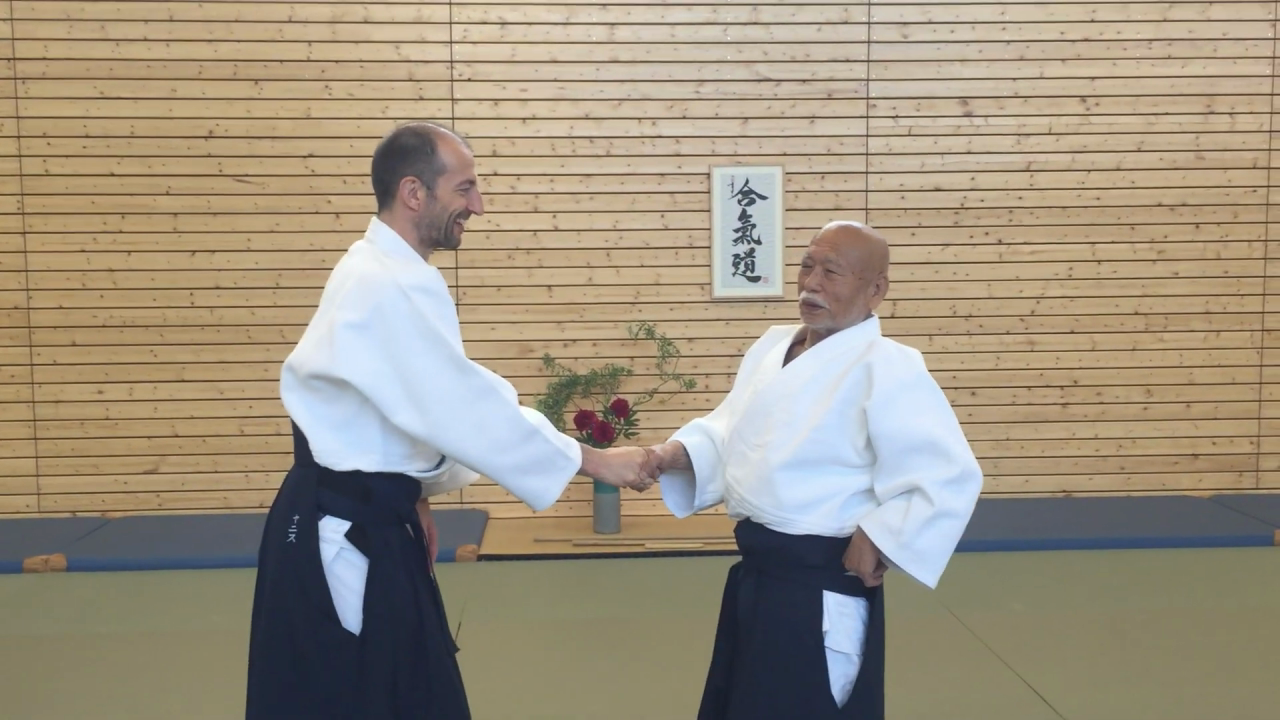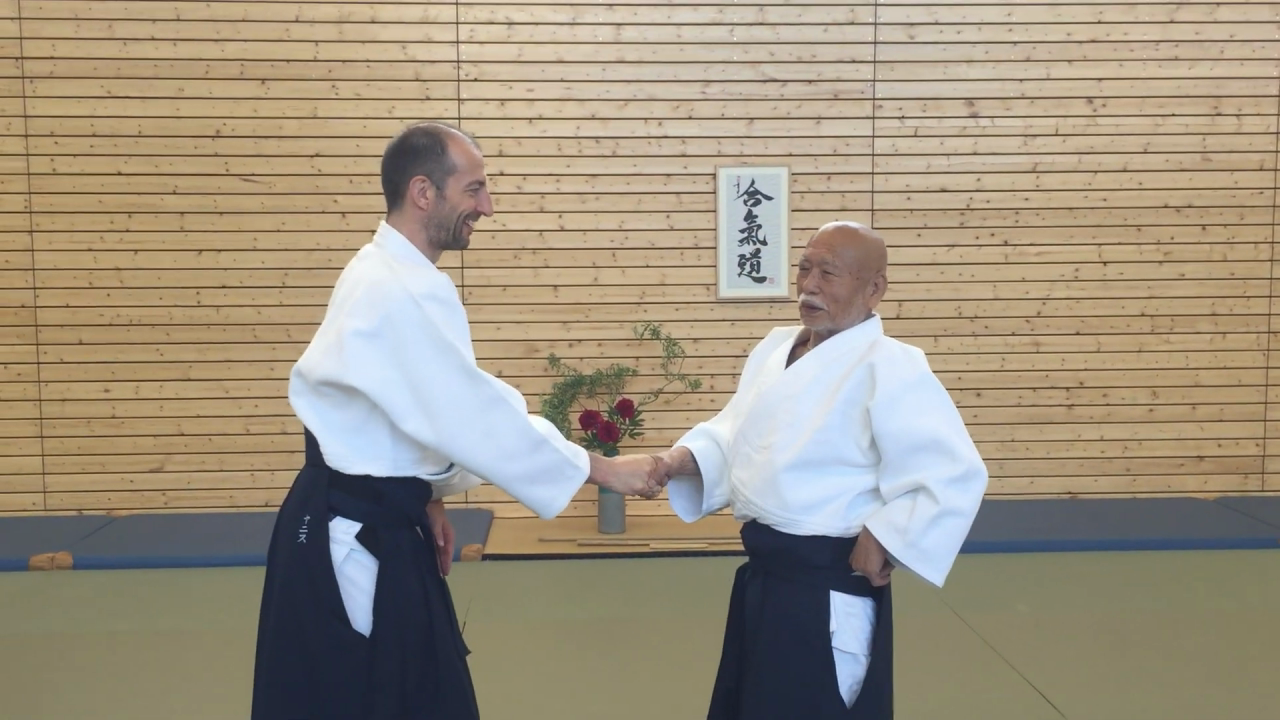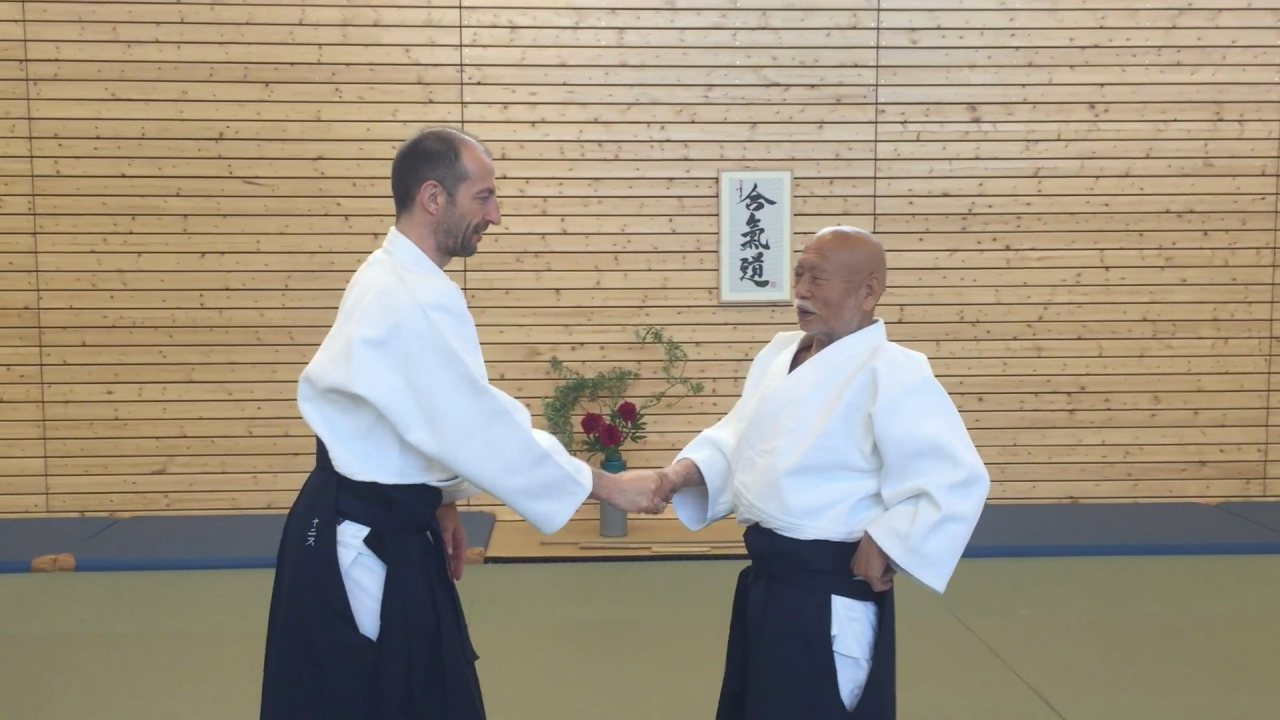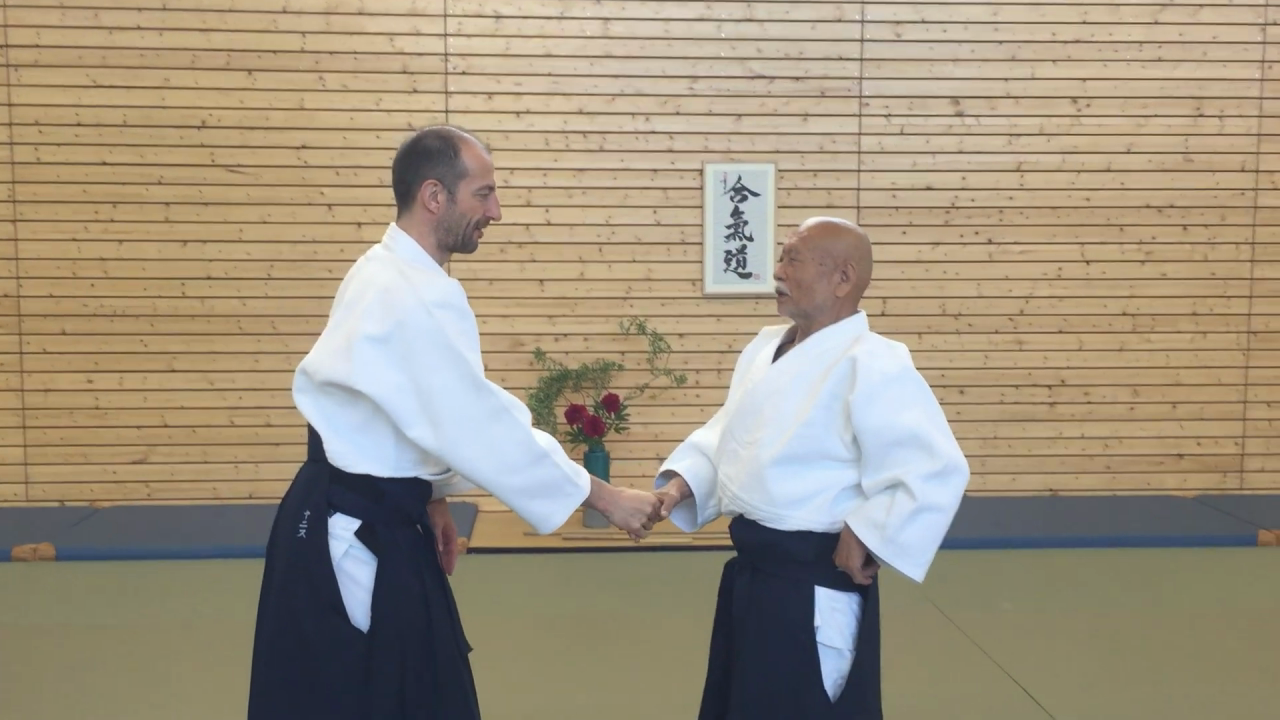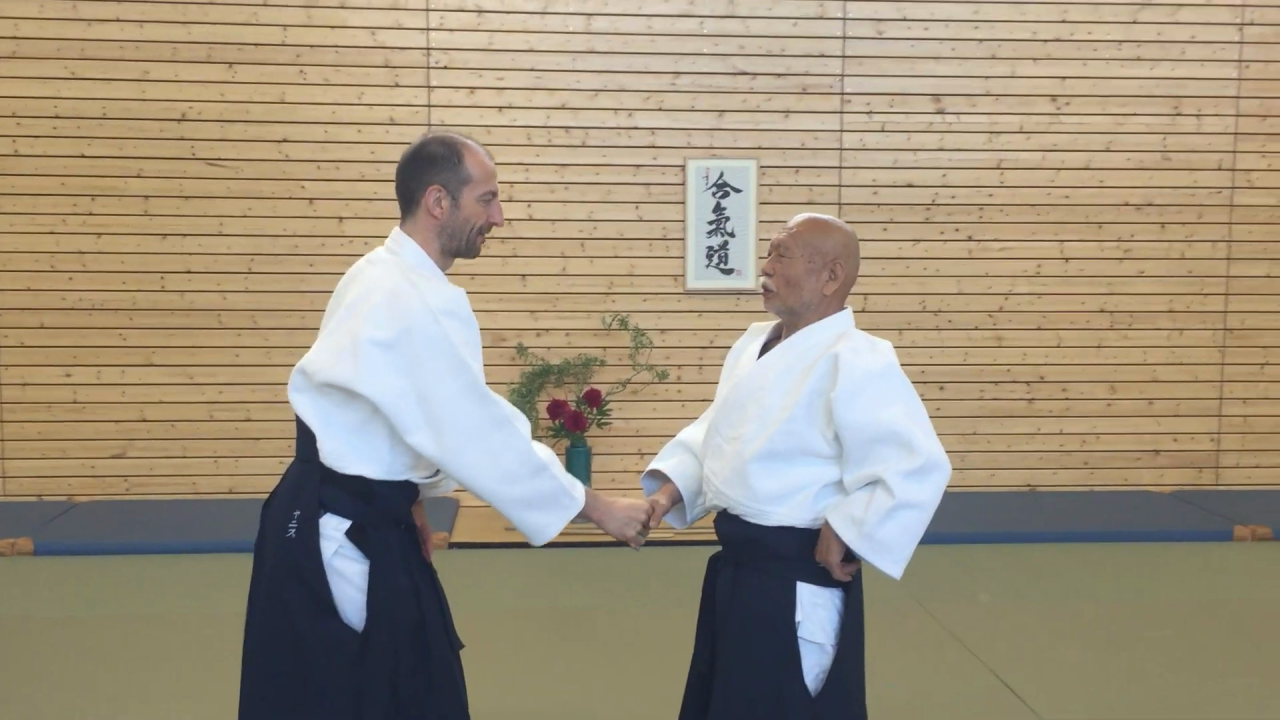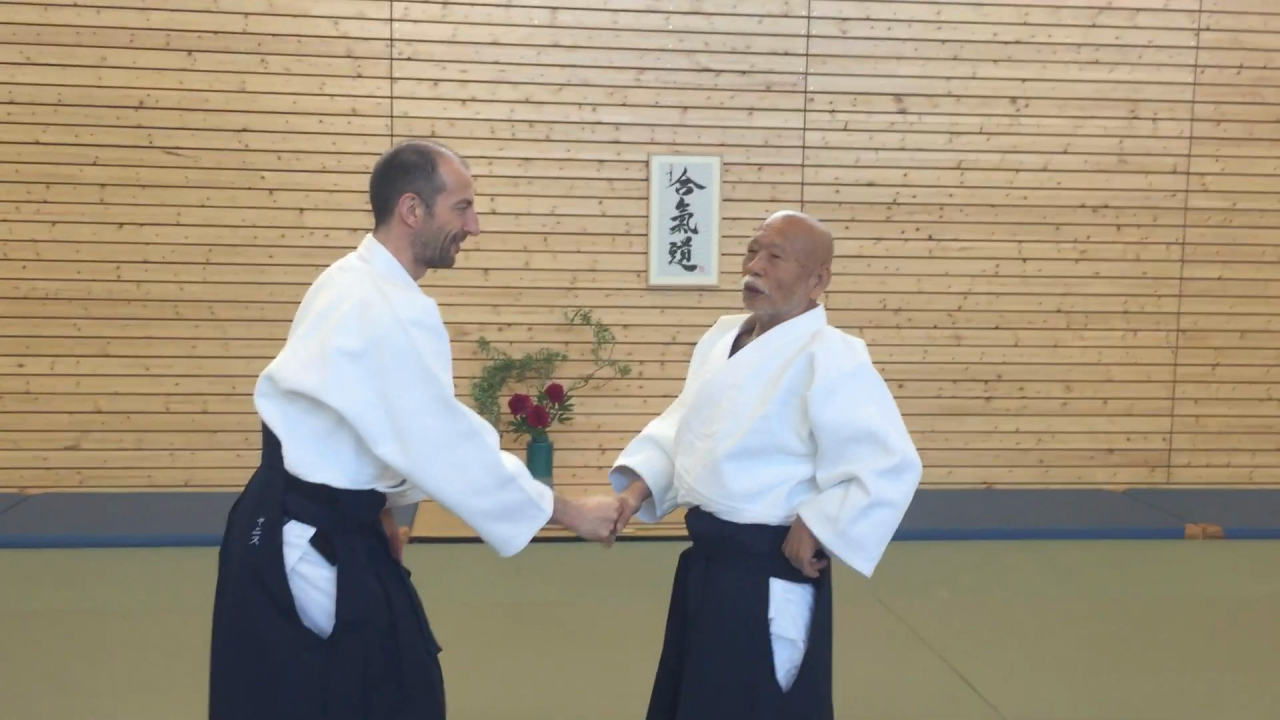
dt=0.3s
person 1, frame 1
left shoulder: (380, 270)
right shoulder: (390, 286)
right elbow: (466, 408)
left wrist: (411, 495)
right wrist: (594, 461)
left hip: (361, 521)
right hip: (341, 535)
person 1, frame 2
left shoulder: (386, 273)
right shoulder: (403, 292)
right elbow: (475, 415)
left wrist: (424, 499)
right wrist: (602, 469)
left hip: (370, 525)
right hip: (353, 540)
person 1, frame 3
left shoulder: (394, 277)
right shoulder: (413, 299)
right elbow: (482, 429)
left wrist: (437, 503)
right wrist: (609, 486)
left hip: (377, 530)
right hip: (363, 545)
person 1, frame 4
left shoulder: (388, 271)
right shoulder: (417, 295)
right elbow: (482, 426)
left wrist: (427, 500)
right wrist: (606, 498)
left hip: (361, 522)
right hip: (354, 537)
person 1, frame 5
left shoulder: (382, 273)
right shoulder: (422, 302)
right elbow: (480, 435)
left wrist: (402, 499)
right wrist: (598, 508)
left hip: (340, 518)
right hip: (339, 535)
person 1, frame 6
left shoulder: (355, 280)
right shoulder: (391, 311)
right elbow: (446, 447)
left wrist: (373, 507)
right wrist: (570, 512)
left hip: (311, 524)
right hip: (304, 541)
person 2, frame 1
left shoulder: (889, 370)
right shoulder: (771, 346)
left elbow: (950, 478)
right elbow: (731, 429)
left wrist: (878, 542)
right wrist: (680, 452)
left hip: (823, 592)
right hip: (757, 575)
person 2, frame 2
left shoulder: (891, 369)
right shoulder: (774, 348)
left elbow: (954, 475)
right elbow: (735, 432)
left wrist: (884, 541)
right wrist: (686, 457)
left hip: (828, 593)
right hip: (764, 577)
person 2, frame 3
left shoulder: (893, 375)
right shoulder: (778, 354)
left elbow: (956, 480)
right elbow: (739, 435)
left wrist: (885, 547)
right wrist: (691, 469)
left hip: (831, 598)
right hip: (768, 581)
person 2, frame 4
left shoulder: (874, 365)
right shoulder: (765, 347)
left elbow: (936, 470)
right elbow: (726, 434)
left wrist: (865, 538)
right wrist: (681, 484)
left hip: (816, 588)
right hip: (752, 572)
person 2, frame 5
left shoulder: (857, 361)
right shoulder: (752, 344)
left elbow: (917, 467)
right elbow: (716, 431)
left wrist: (846, 535)
right wrist: (672, 486)
left hip: (799, 584)
right hip: (737, 568)
person 2, frame 6
left shoulder: (831, 359)
right shoulder: (721, 338)
left elbow: (889, 465)
right elbow: (682, 423)
left wrist: (818, 530)
right wrist: (641, 483)
left hip: (769, 578)
right hip: (708, 562)
